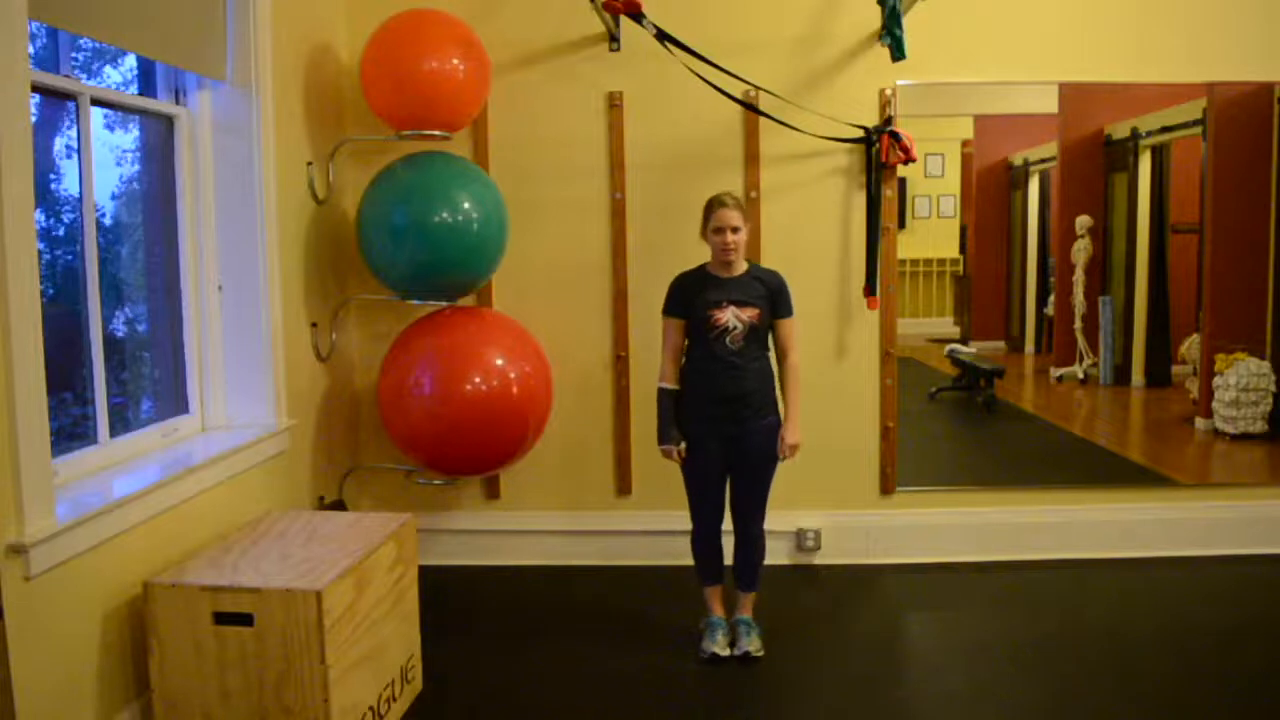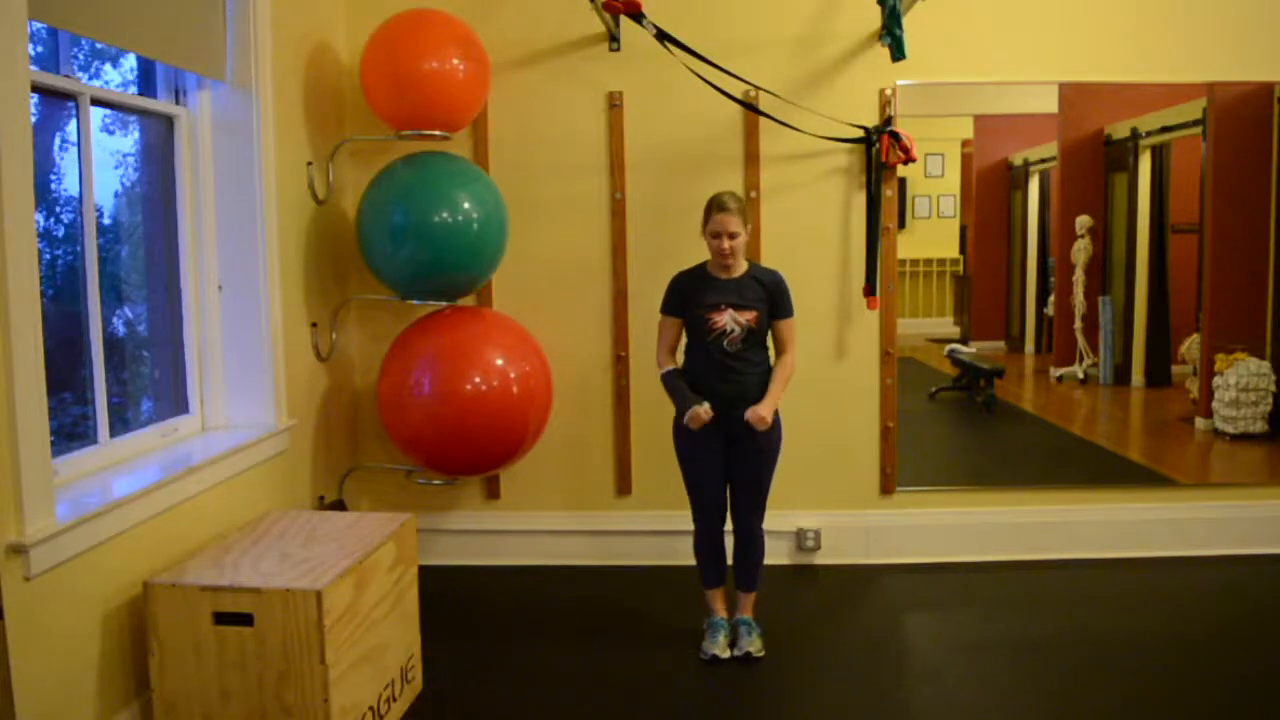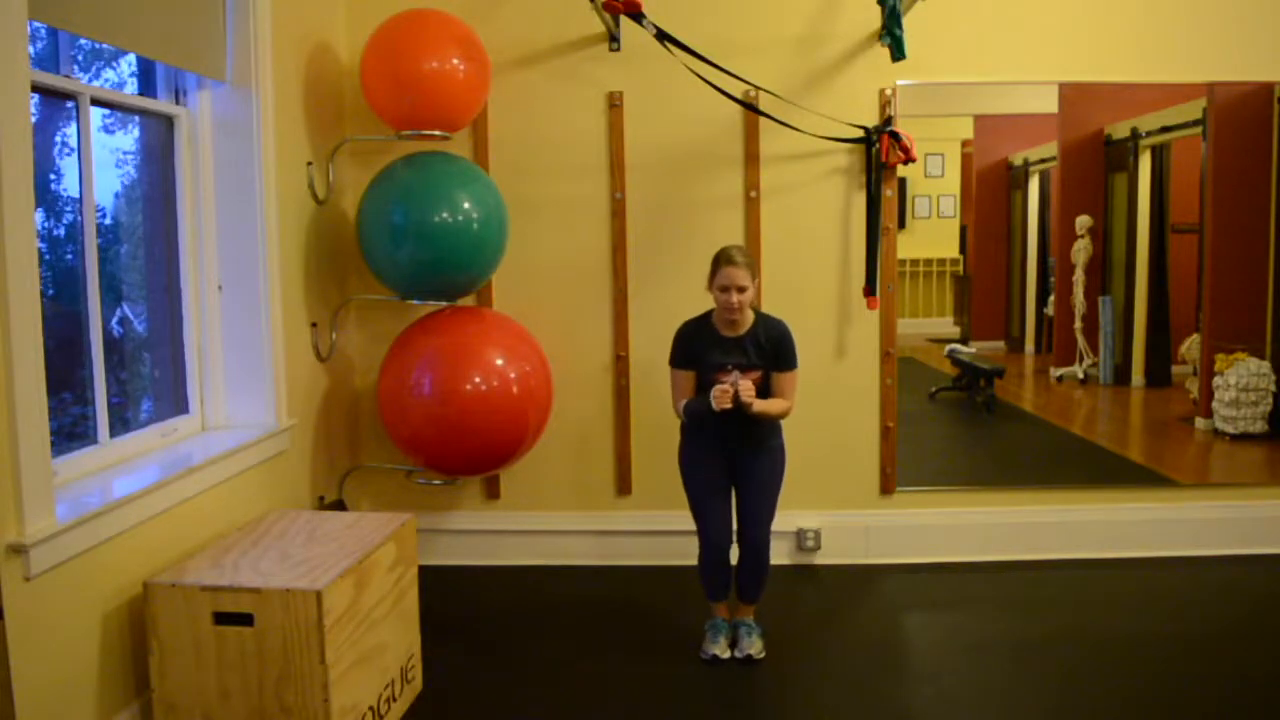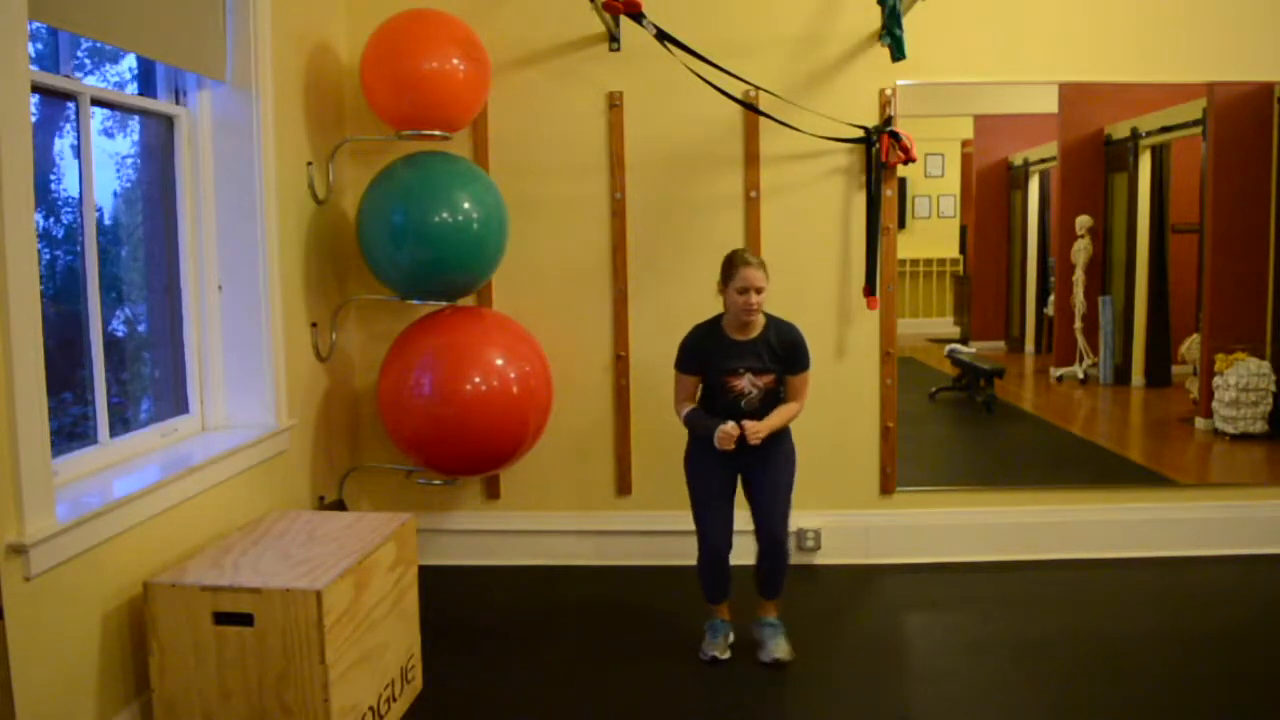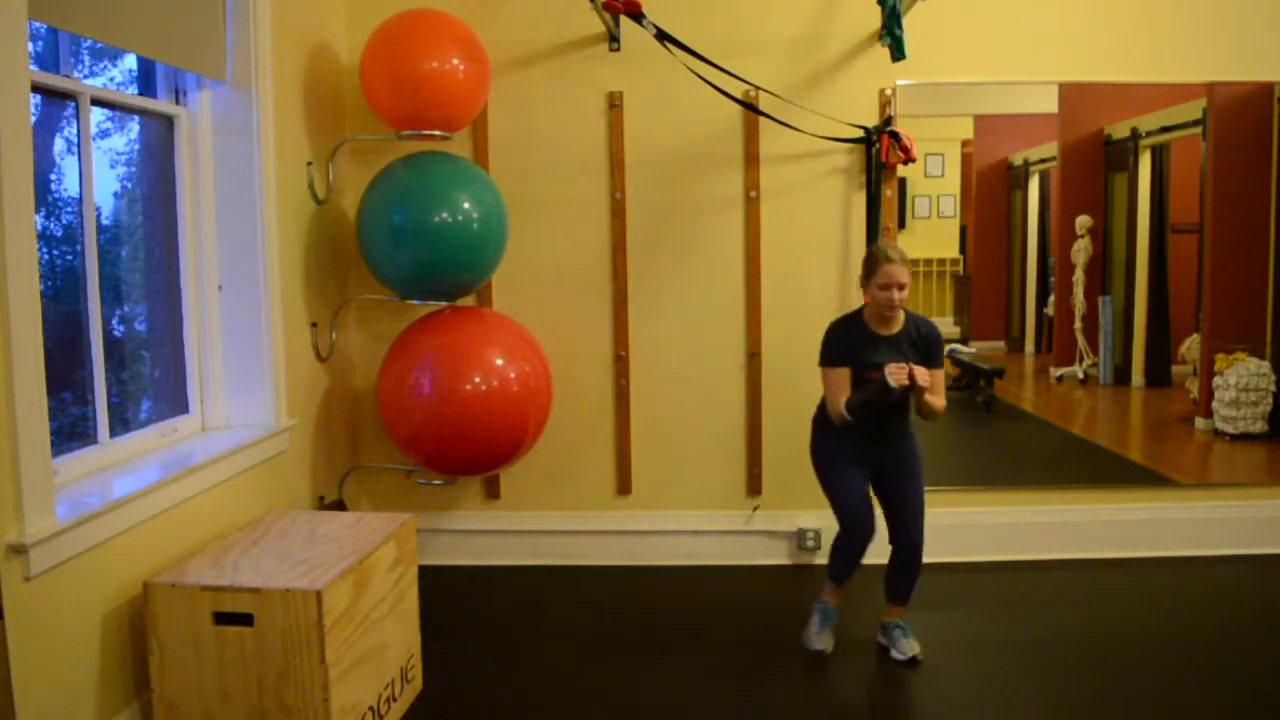
dt=0.7s
person 1, frame 1
left shoulder: (770, 284)
right shoulder: (686, 287)
left elbow: (787, 356)
right elbow: (670, 360)
left wrist: (791, 420)
right wrist: (667, 427)
left hip: (757, 421)
right hip: (701, 423)
left knee: (749, 521)
right knee: (706, 520)
left ankle: (746, 616)
right ankle: (715, 616)
person 1, frame 2
left shoulder: (770, 283)
right shoulder: (685, 285)
left elbow: (787, 353)
right elbow: (665, 355)
left wrist: (770, 402)
right wrist: (684, 401)
left hip: (754, 422)
right hip: (700, 422)
left knee: (748, 521)
right knee: (709, 521)
left ankle: (746, 616)
right ankle: (716, 617)
person 1, frame 3
left shoulder: (775, 334)
right shoulder: (690, 335)
left elbow: (785, 403)
right elbow: (681, 405)
left wrist: (753, 403)
right wrist: (708, 404)
left hip: (760, 446)
right hip: (704, 447)
left knee: (755, 539)
right knee: (714, 540)
left ankle: (746, 619)
right ankle: (718, 619)
person 1, frame 4
left shoulder: (786, 338)
right shoulder: (699, 341)
left elbow: (795, 401)
right elbow: (684, 405)
left wrist: (766, 427)
right wrist: (713, 429)
left hip: (770, 446)
right hip: (710, 450)
left knee: (773, 536)
right knee: (715, 543)
left ankle: (768, 620)
right ankle: (719, 621)
person 1, frame 5
left shoulder: (925, 333)
right shoulder: (843, 333)
left elbow: (935, 411)
right elbow: (839, 410)
left wrist: (923, 391)
right wrist: (881, 386)
left hip: (895, 441)
right hip: (840, 443)
left knee: (910, 539)
right knee: (858, 527)
left ankle: (893, 624)
right ankle: (827, 605)
